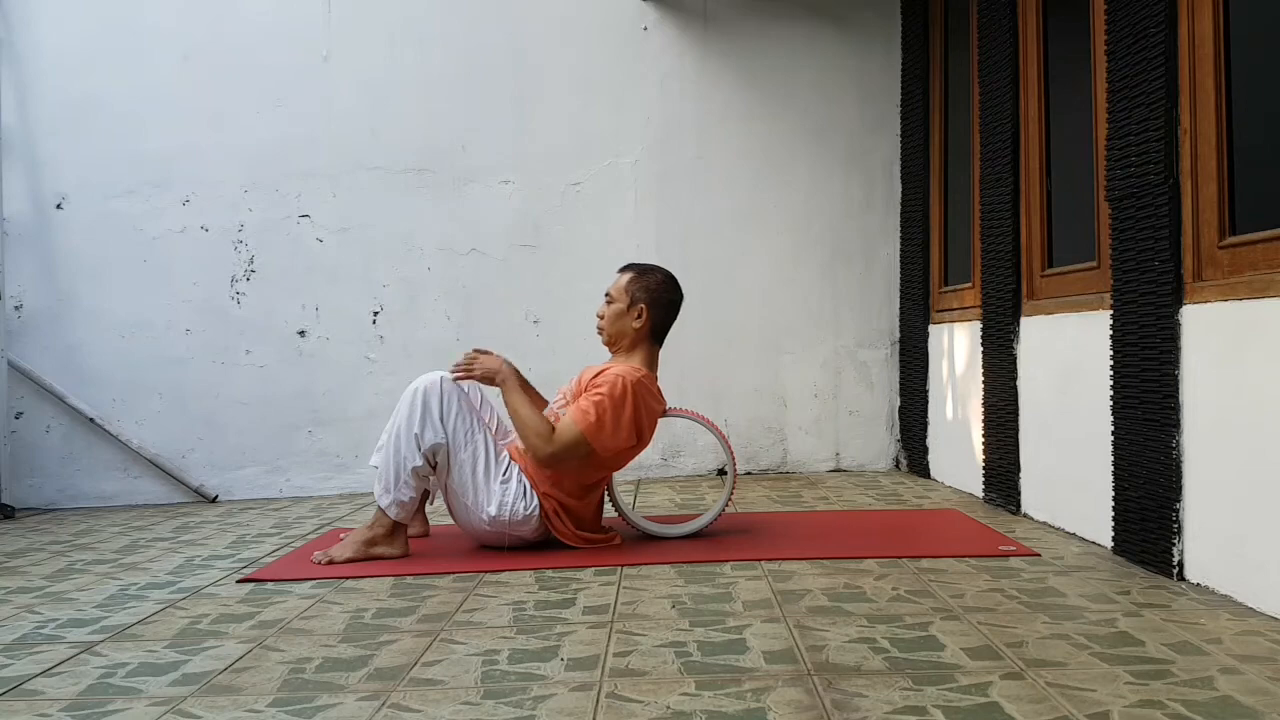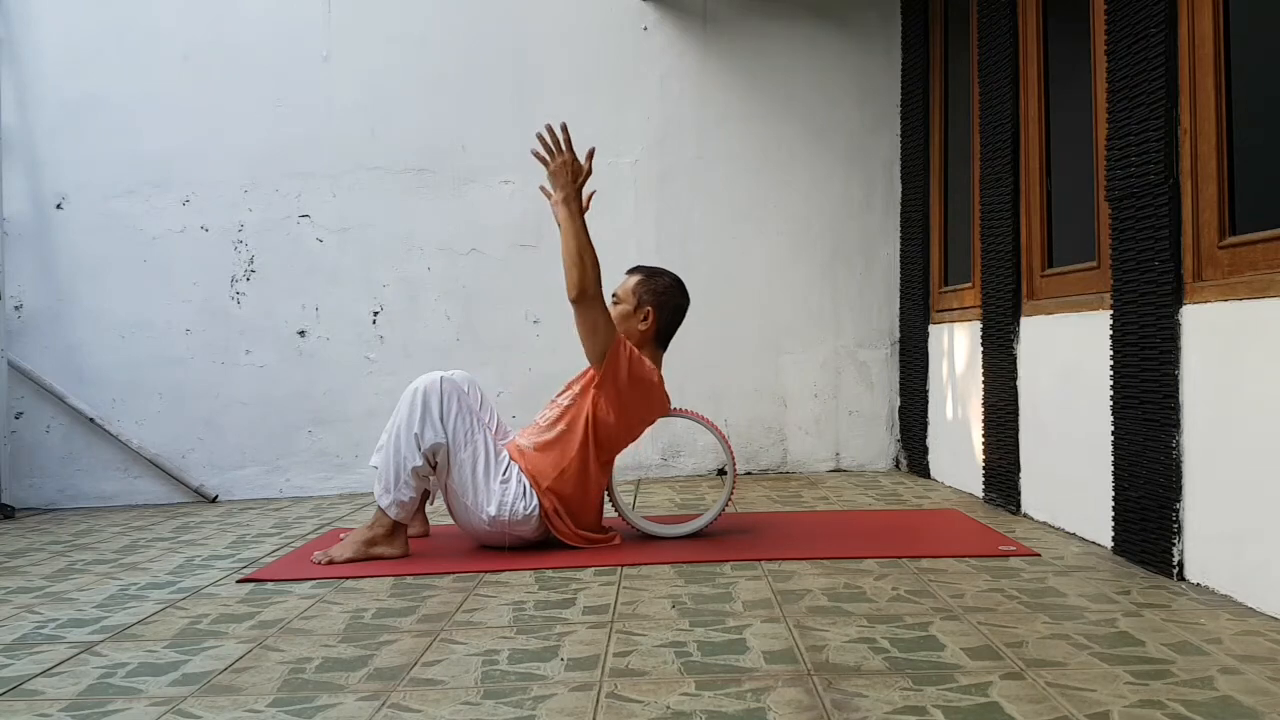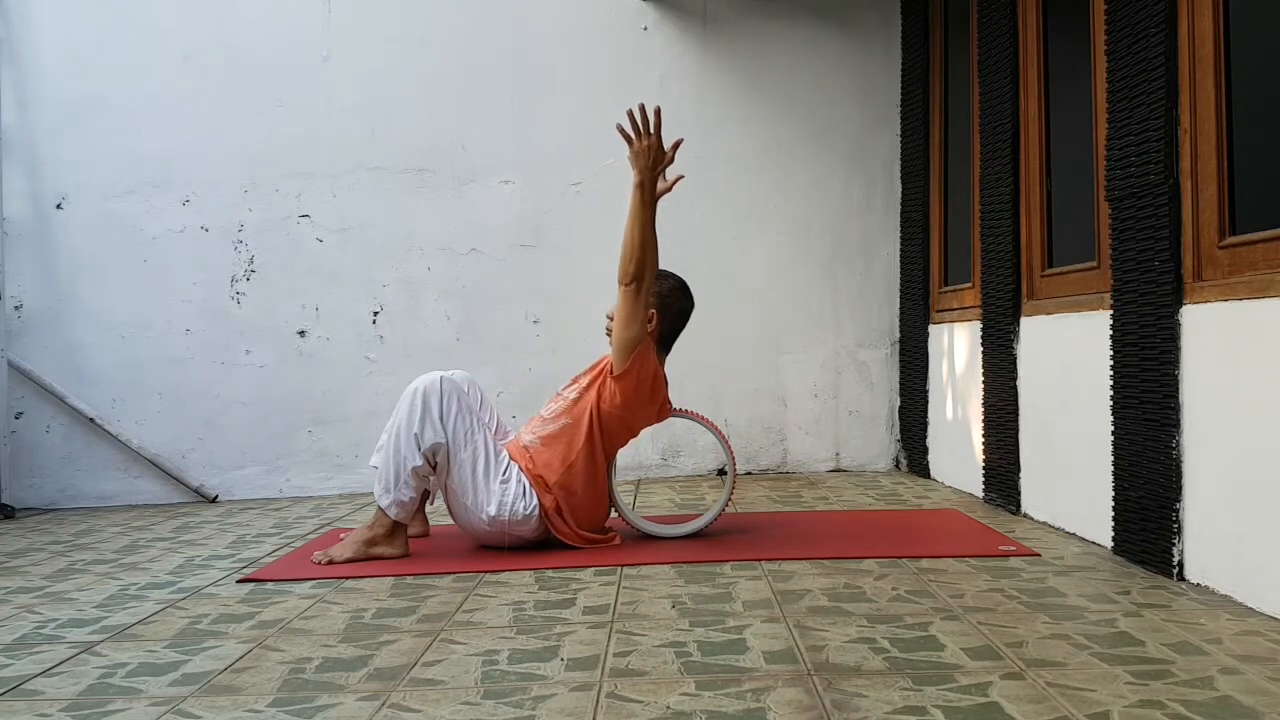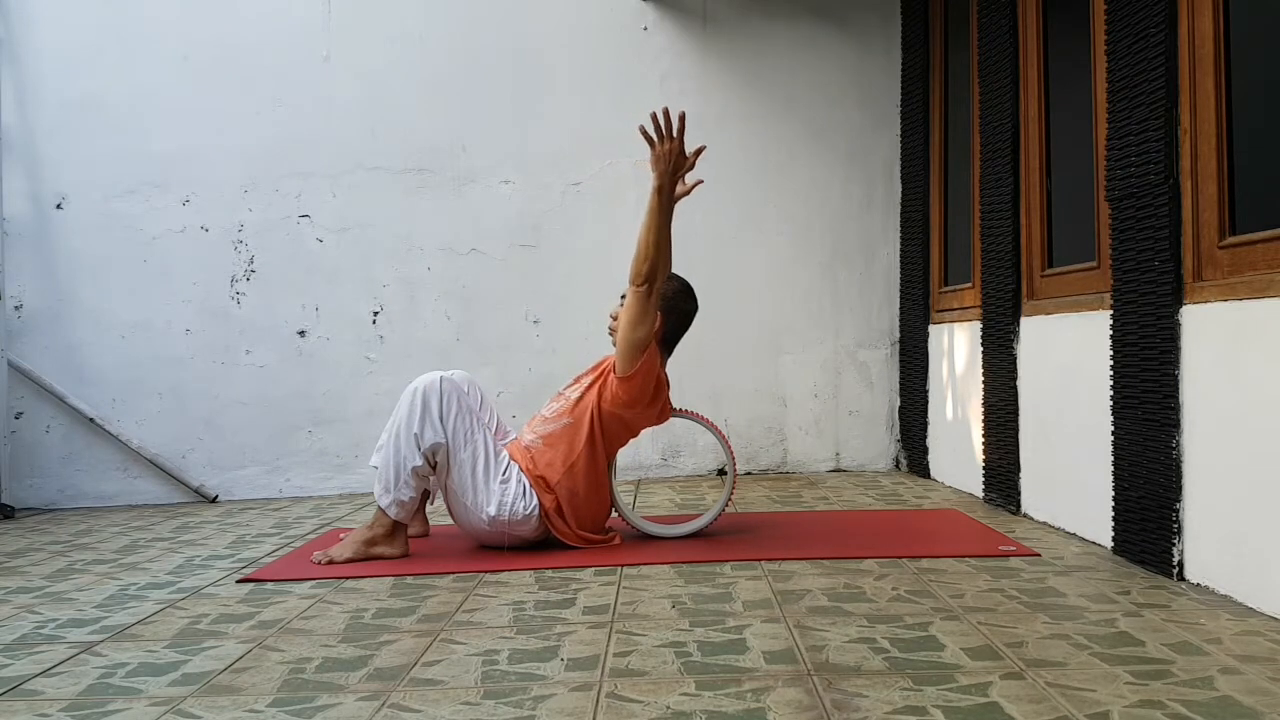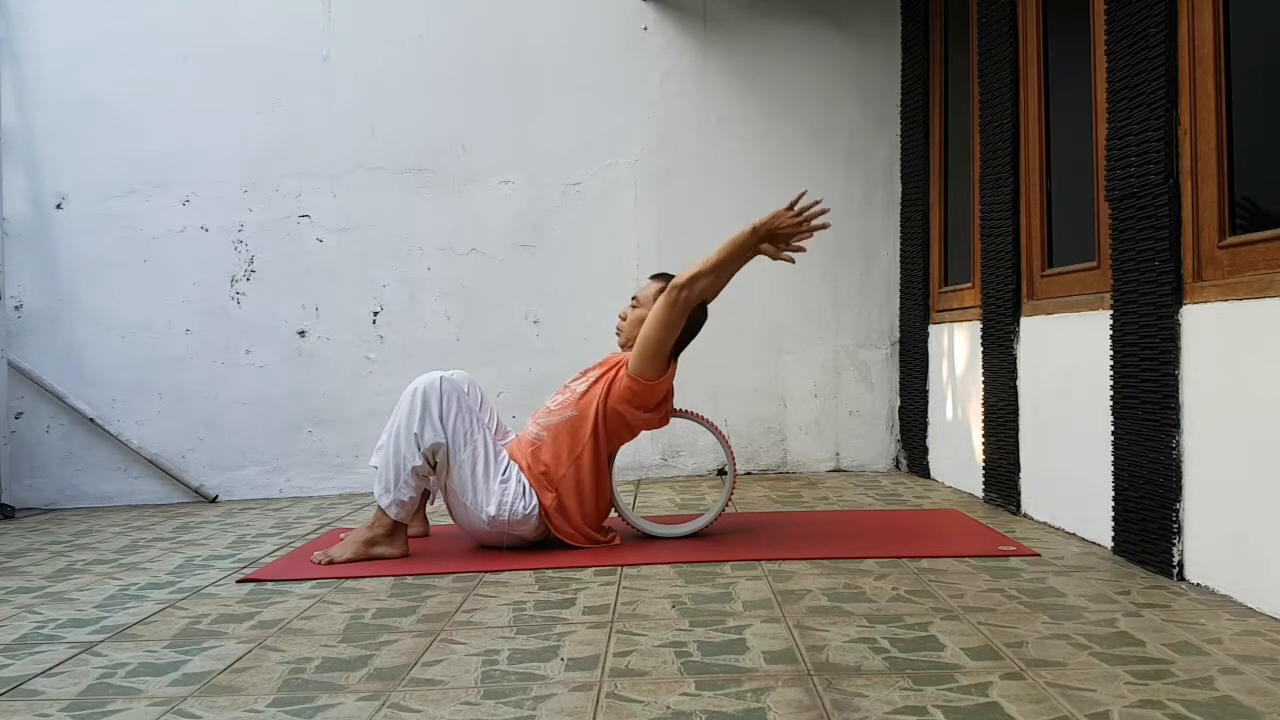
dt=1s
person 1, frame 1
left shoulder: (622, 385)
right shoulder: (627, 378)
left elbow: (547, 448)
left wrist: (506, 379)
right wrist: (508, 379)
left hip: (518, 508)
right hip: (518, 479)
left knee: (433, 390)
right knee: (456, 389)
left ankle: (385, 531)
right ankle: (411, 512)
person 1, frame 2
left shoulder: (634, 378)
right shoulder: (633, 379)
left elbow: (583, 295)
right elbow: (588, 299)
left wrist: (569, 201)
right wrist: (567, 216)
left hip: (514, 509)
right hip: (518, 484)
left knee: (434, 393)
right knee: (456, 389)
left ankle: (385, 531)
right ankle: (409, 512)
person 1, frame 3
left shoulder: (639, 376)
right shoulder: (636, 379)
left elbow: (634, 280)
right elbow: (641, 284)
left wrist: (643, 186)
right wrist: (648, 196)
left hip: (515, 506)
right hip: (518, 480)
left knee: (435, 391)
right knee: (456, 386)
left ankle: (386, 530)
right ankle: (411, 511)
person 1, frame 4
left shoulder: (640, 377)
right shoulder: (639, 376)
left elbow: (645, 282)
right elbow: (654, 287)
left wrist: (661, 190)
right wrist: (668, 199)
left hip: (517, 507)
right hip: (517, 483)
left knee: (434, 391)
right knee: (457, 387)
left ankle: (385, 530)
right ankle: (411, 511)
person 1, frame 5
left shoulder: (643, 381)
right shoulder: (630, 372)
left elbow: (683, 292)
right elbow: (692, 298)
left wrist: (758, 235)
right wrist: (757, 246)
left hip: (513, 506)
right hip: (517, 486)
left knee: (434, 391)
right knee: (455, 388)
left ankle: (387, 530)
right ankle: (410, 511)
